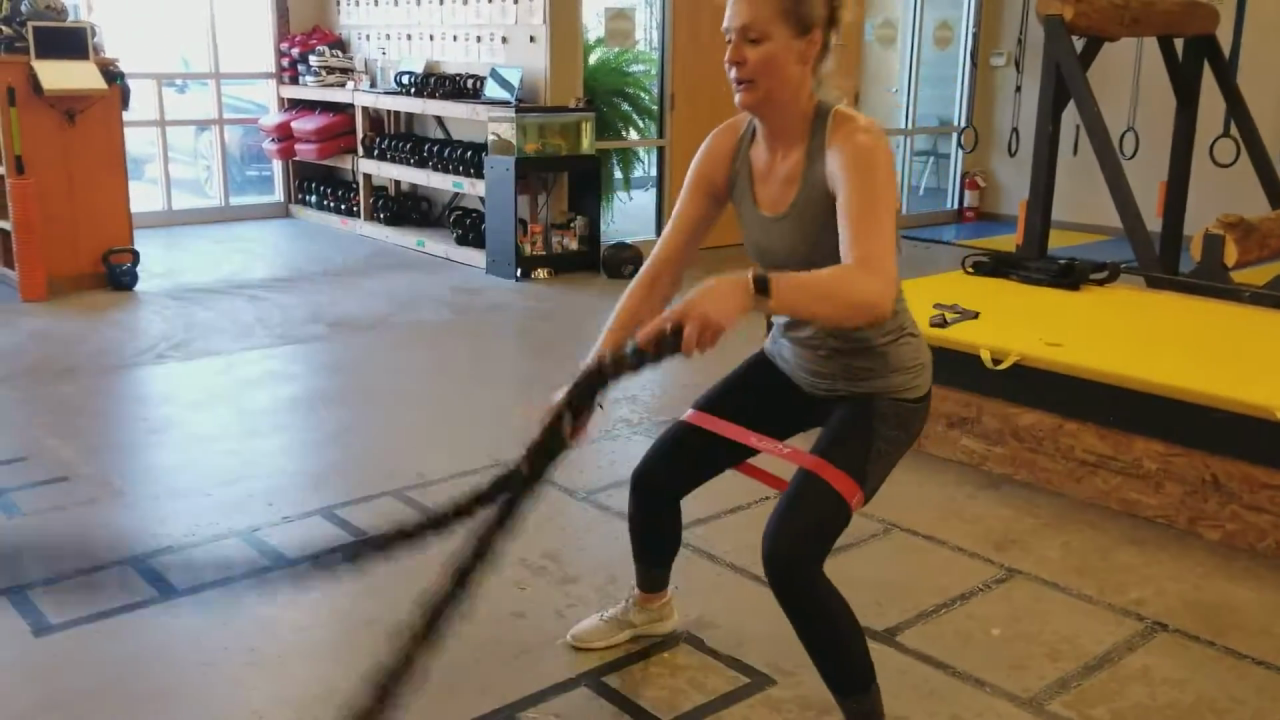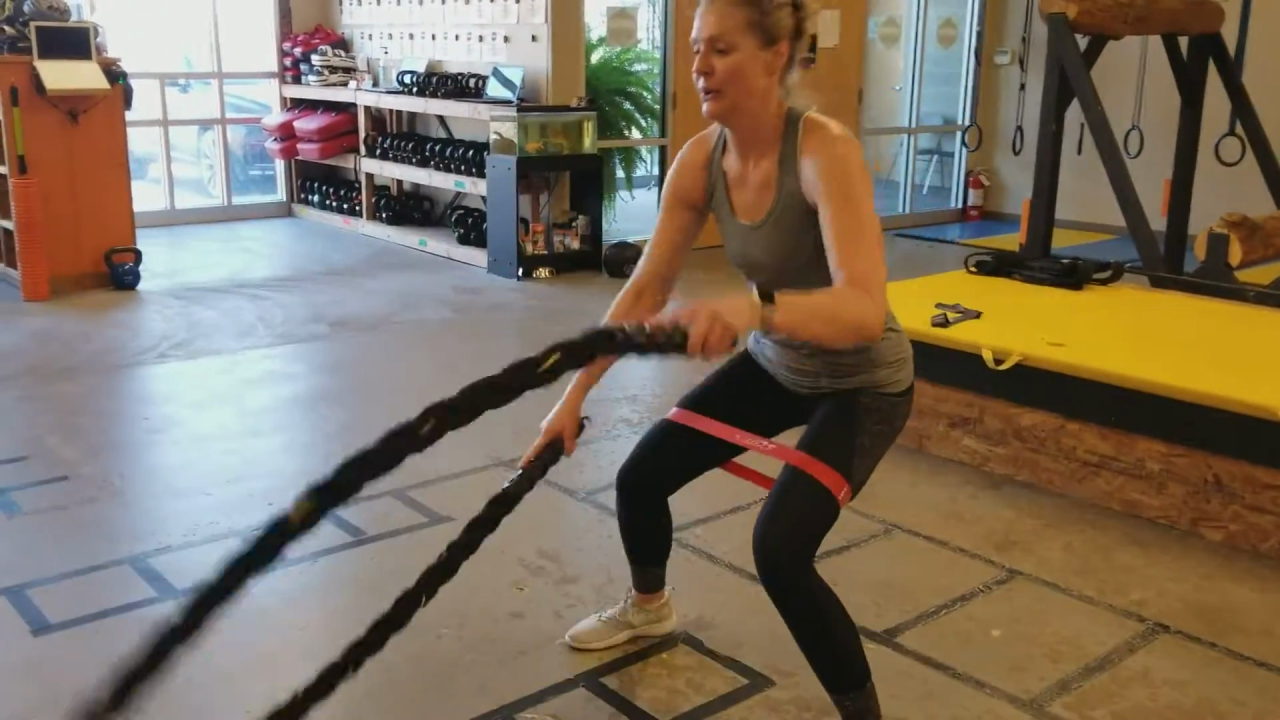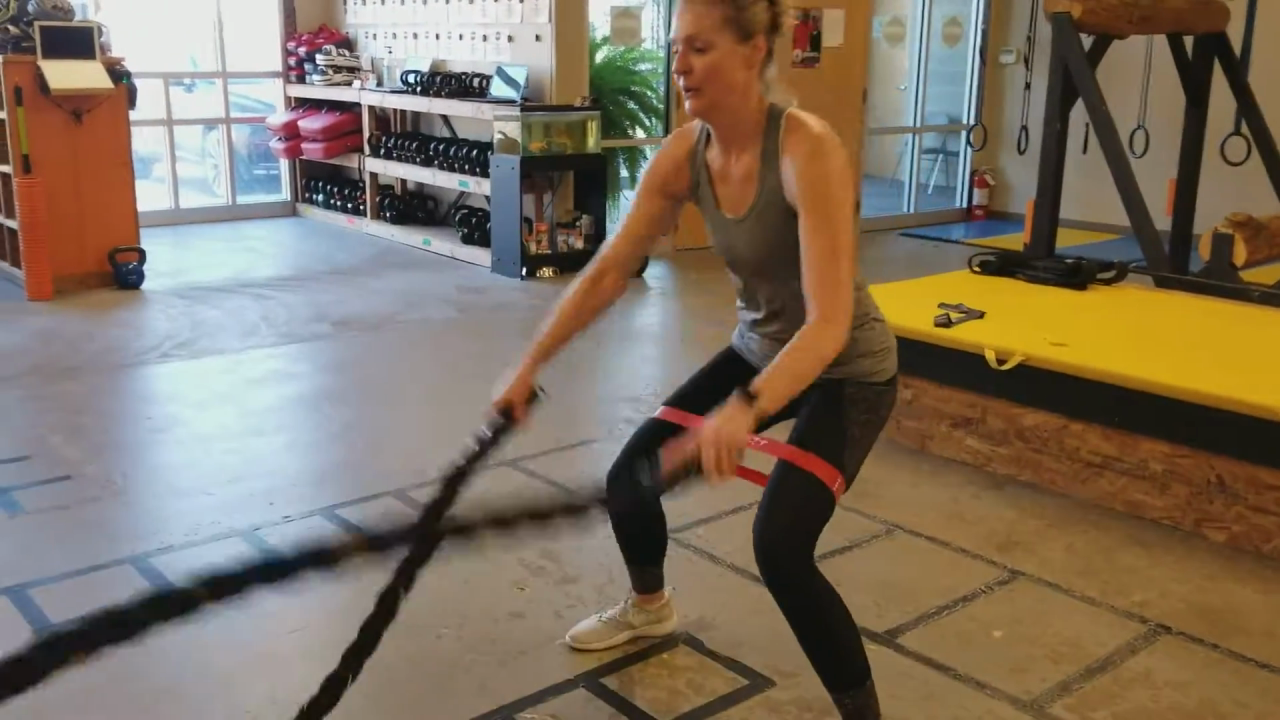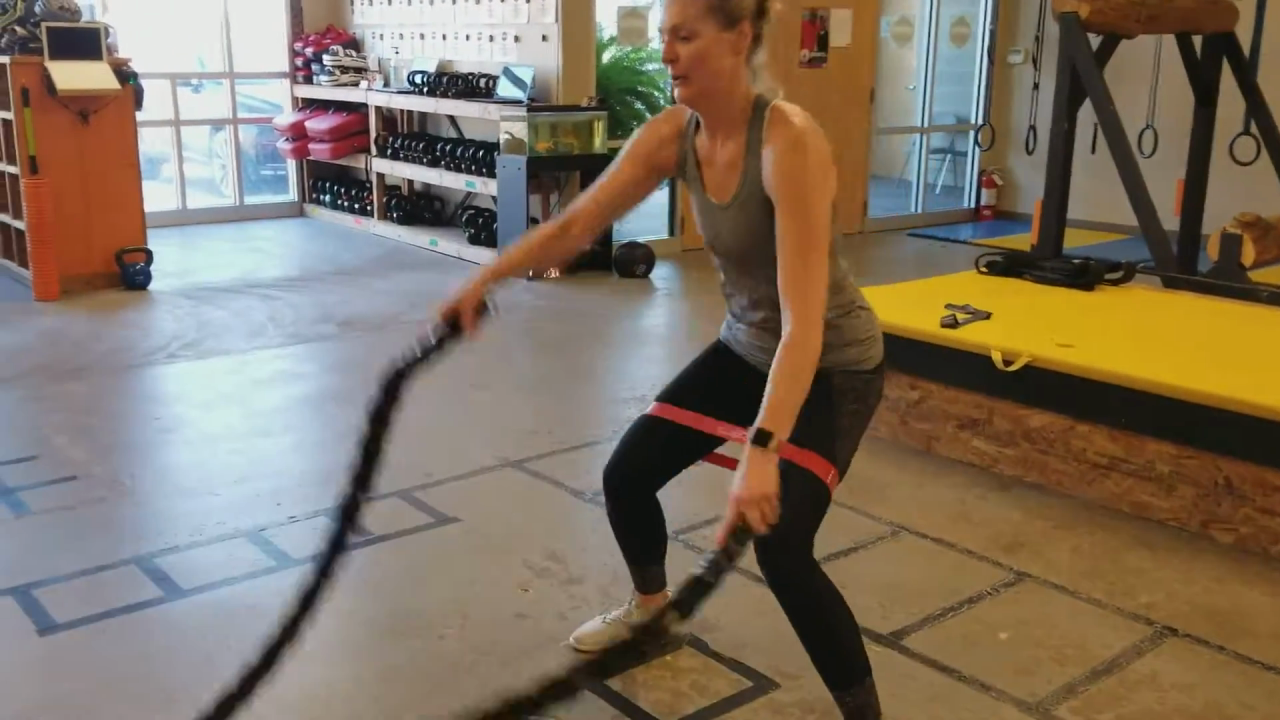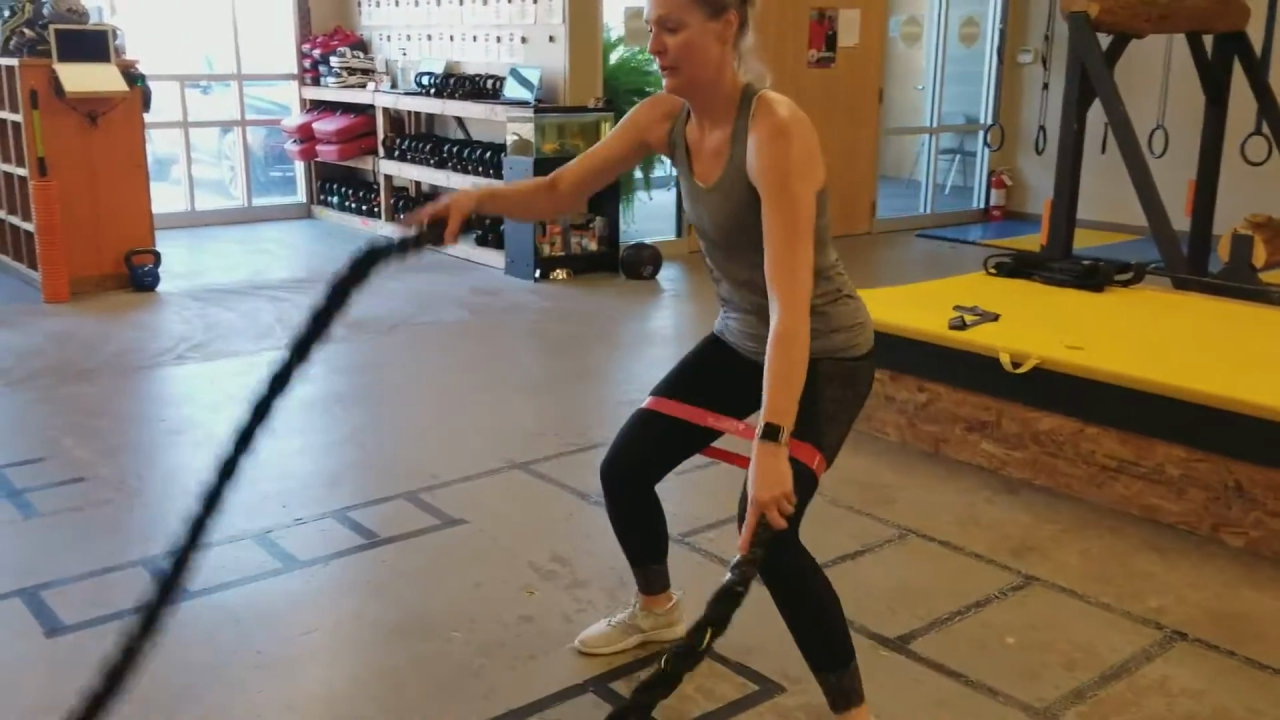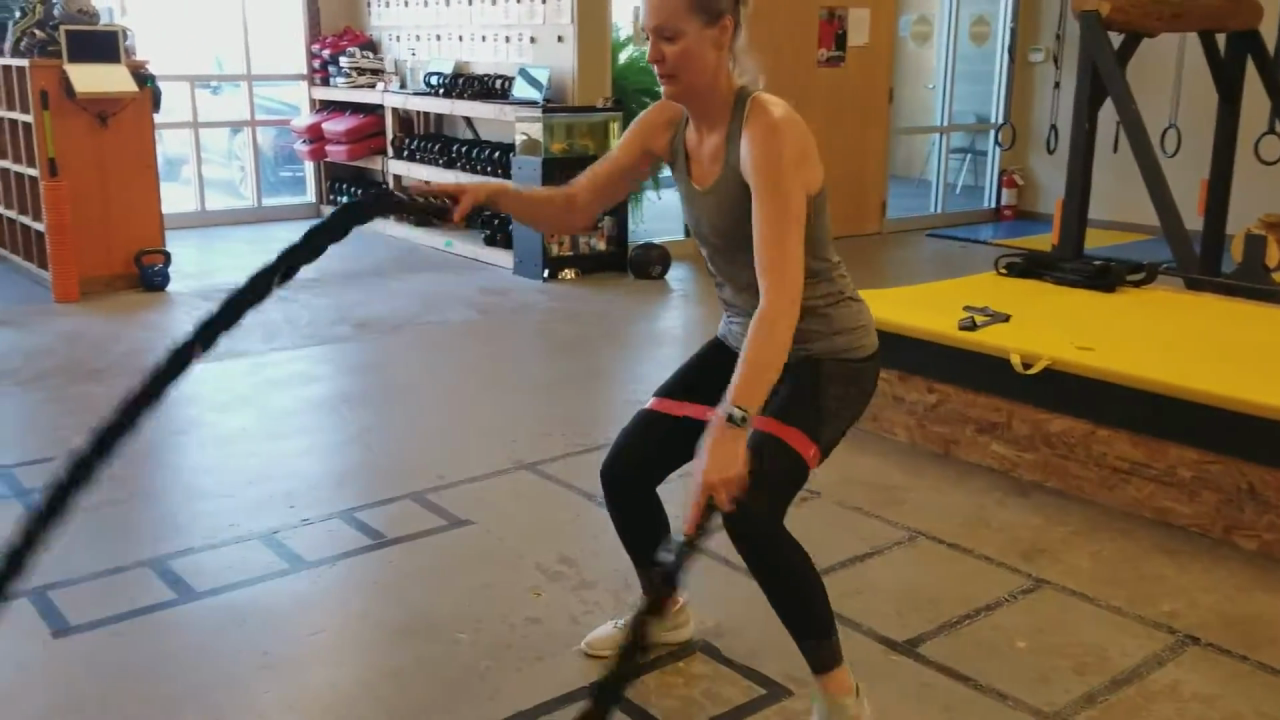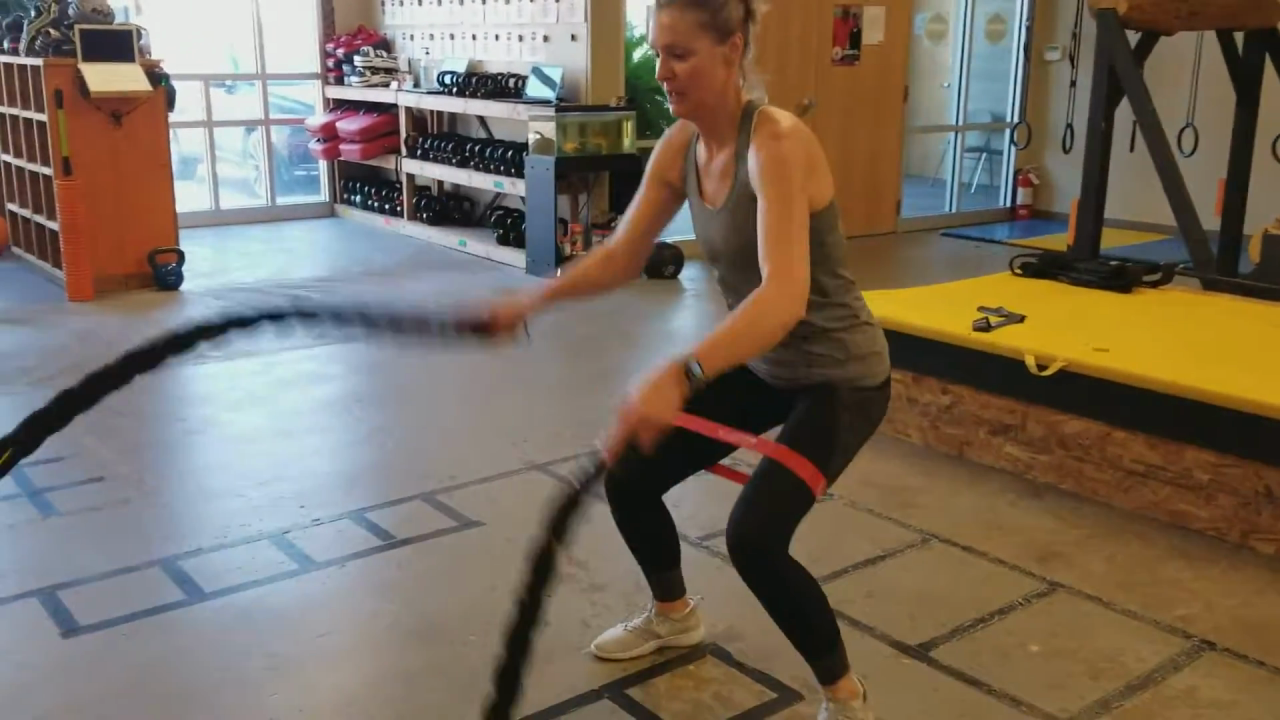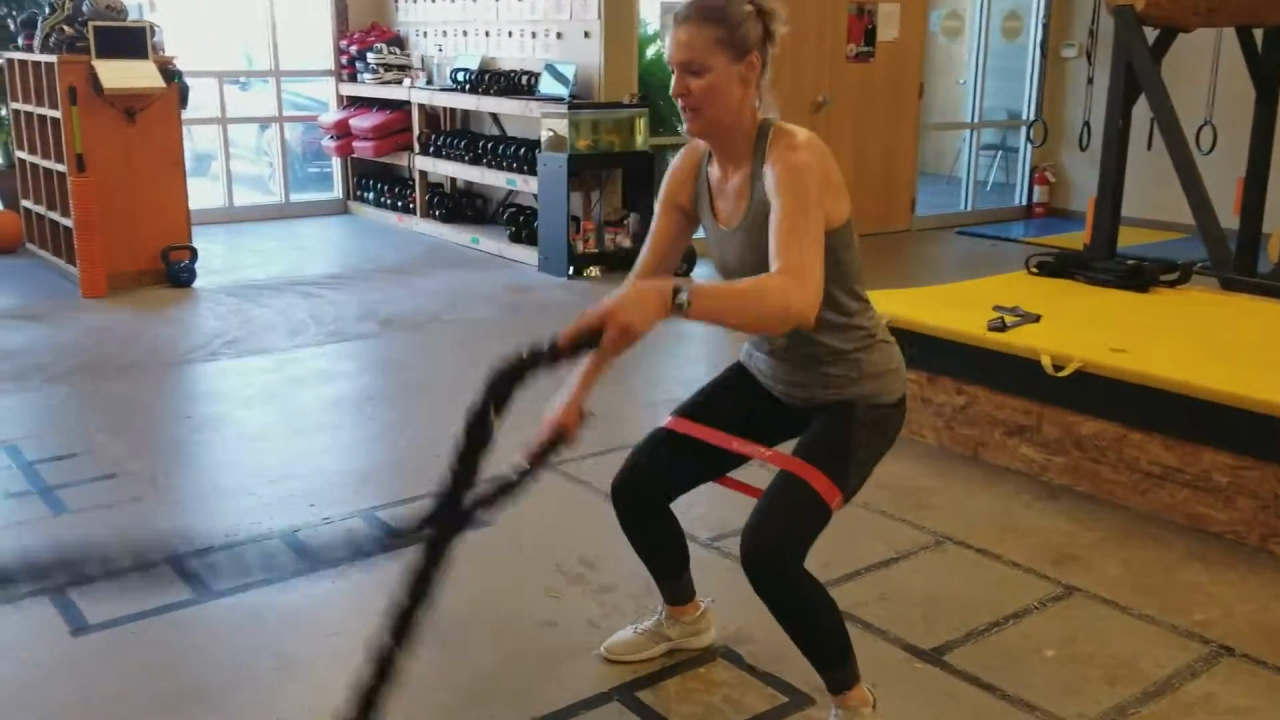
dt=0.1s
person 1, frame 1
left shoulder: (852, 144)
right shoulder: (726, 147)
left elbow: (872, 293)
right elbow: (660, 272)
left wrist: (748, 287)
left hip: (879, 382)
right hip: (793, 359)
left knee: (789, 553)
right knee: (653, 476)
right ankle: (649, 605)
person 1, frame 2
left shoulder: (827, 152)
right shoulder: (702, 158)
left elbow: (861, 308)
right elbow: (645, 288)
left wrist: (756, 303)
right wrist: (573, 395)
left hip: (862, 378)
right hip: (773, 359)
left knee: (779, 550)
right knee: (639, 476)
right ankle: (649, 606)
person 1, frame 3
left shoulder: (808, 149)
right shoulder: (684, 152)
left elbow: (829, 324)
right elbow: (608, 269)
left wrist: (746, 408)
right wrist: (529, 364)
left hip: (846, 371)
right hip: (756, 351)
left knee: (780, 546)
right knee: (628, 477)
right ankle: (648, 606)
person 1, frame 4
left shoulder: (791, 142)
right shoulder: (673, 132)
left elbow: (804, 316)
right elbow: (575, 227)
left wrist: (764, 455)
right wrist: (487, 278)
left hip: (837, 362)
right hip: (746, 344)
left knee: (781, 541)
right knee: (626, 474)
right ankle: (650, 602)
person 1, frame 5
left shoulder: (776, 129)
right shoulder: (665, 116)
left elbow: (791, 302)
right elbow: (558, 192)
left wrist: (771, 444)
right wrist: (479, 197)
left hip: (825, 349)
right hip: (738, 337)
left knee: (768, 533)
right knee: (623, 469)
right ankle: (657, 608)
person 1, frame 6
left shoulder: (771, 128)
right shoulder: (666, 121)
left elbow: (783, 298)
right elbow: (571, 210)
left wrist: (732, 426)
right wrist: (492, 191)
left hip: (827, 350)
right hip: (740, 339)
left knee: (748, 512)
right knee: (625, 471)
right ankle: (666, 615)
person 1, frame 7
left shoulder: (779, 142)
right shoulder: (681, 146)
left elbow: (786, 297)
right elbow: (619, 260)
left wrist: (681, 375)
right wrist: (535, 299)
left hip: (840, 371)
right hip: (757, 361)
left knee: (754, 534)
right knee: (629, 477)
right ankle: (675, 615)
person 1, frame 8
left shoulder: (794, 159)
right shoulder: (689, 170)
left elbow: (794, 302)
right elbow: (635, 300)
left wrist: (673, 295)
right wrist: (577, 389)
left hip: (854, 392)
right hip: (767, 374)
left knee: (768, 550)
right knee: (636, 488)
right ankle: (683, 617)
